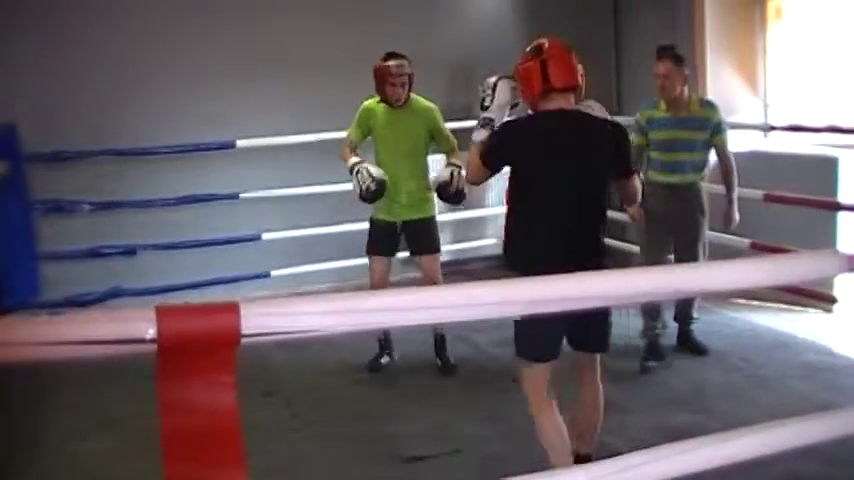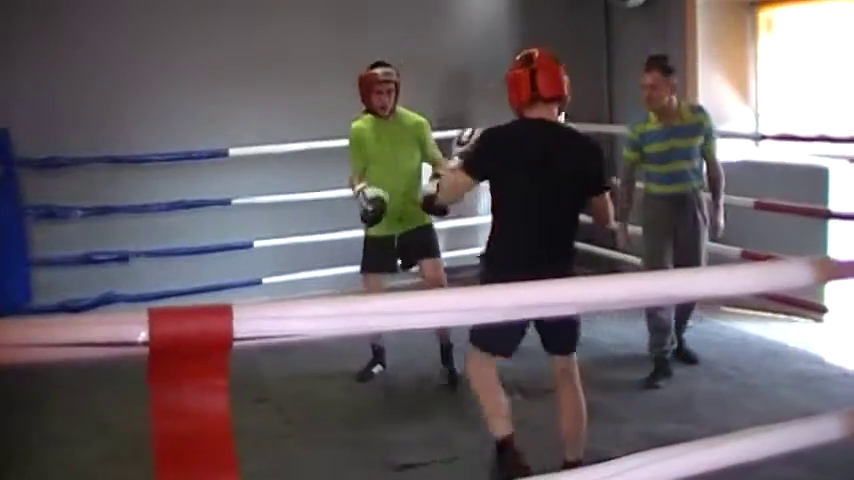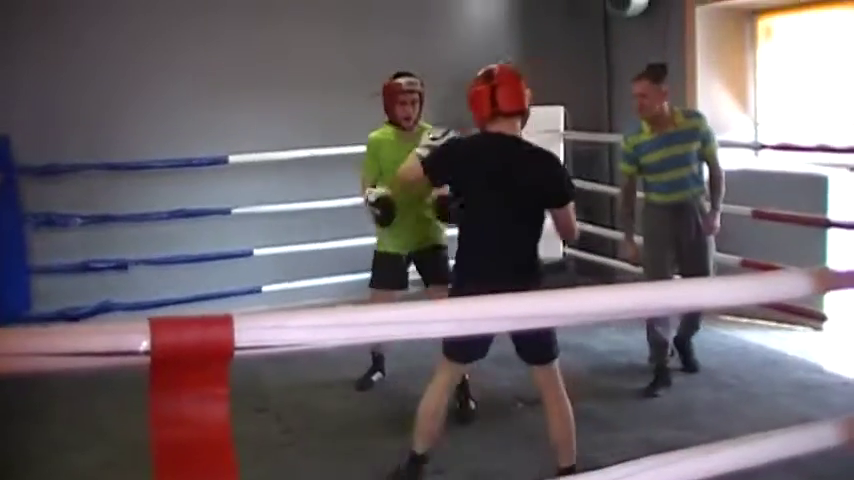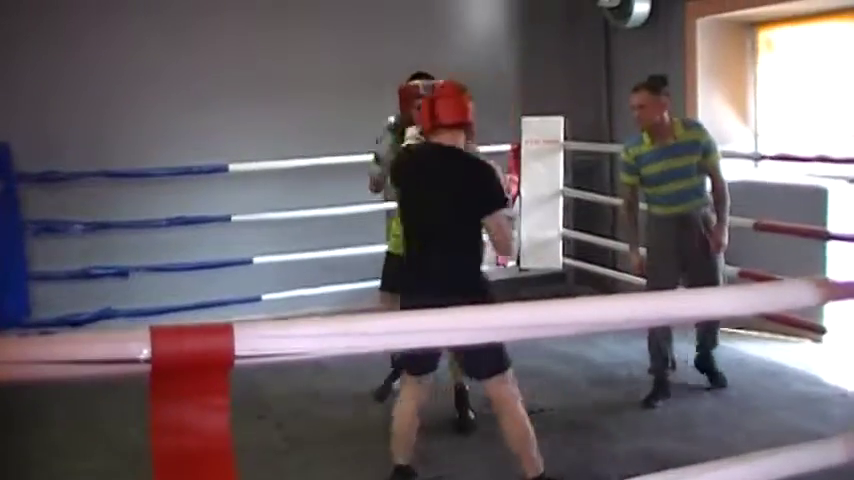
dt=0.2s
person 1, frame 1
left shoulder: (515, 133)
right shoulder: (609, 134)
left elbow: (472, 174)
right elbow: (632, 198)
left wrist: (490, 118)
left hip: (535, 278)
right hip: (589, 276)
left knee: (537, 390)
right knee: (588, 373)
left ankle: (568, 472)
right ankle: (584, 461)
person 1, frame 2
left shoulder: (498, 141)
right shoulder: (585, 149)
left elbow: (446, 195)
right elbow: (605, 219)
left wrist: (466, 159)
left hip: (505, 276)
right hip: (558, 278)
left knee: (481, 365)
right knee: (567, 375)
person 1, frame 3
left shoulder: (458, 152)
right shoulder: (543, 164)
left elbow: (405, 176)
right elbow: (570, 231)
left wrist: (434, 148)
left hip: (472, 288)
right hip: (523, 288)
left knee: (447, 375)
right knee: (550, 383)
person 1, frame 4
left shoulder: (409, 160)
right shoulder: (477, 172)
right elbow: (504, 244)
right wrist: (502, 200)
left hip: (416, 298)
right hip: (465, 298)
left knee: (413, 386)
right knee: (504, 394)
person 2, frame 1
left shoulder: (427, 111)
right shoulder: (369, 112)
left elbow: (451, 147)
right elbow: (347, 147)
left wrist: (453, 171)
right wrist: (358, 167)
left hip: (420, 208)
right hip: (384, 210)
left knee: (433, 278)
right knee: (377, 280)
left ankle: (441, 347)
right ankle: (385, 347)
person 2, frame 2
left shoulder: (417, 124)
right shoulder: (358, 130)
left elbow: (438, 163)
right elbow: (356, 176)
right wrist: (363, 193)
left hip: (415, 221)
right hip: (380, 225)
left knee: (437, 283)
right knee: (372, 293)
left ankle: (447, 355)
right ankle: (378, 356)
person 2, frame 3
right shoulder: (377, 141)
right elbow: (368, 186)
left wrist: (445, 195)
right wrist: (374, 198)
left hip: (429, 237)
right hip: (391, 241)
right knee: (379, 308)
left ankle: (462, 387)
right ankle: (378, 364)
person 2, frame 4
right shoulder: (397, 137)
right elbow: (376, 187)
right wrist: (387, 154)
right hip: (402, 241)
right knee: (390, 311)
left ankle: (461, 396)
right ankle: (398, 368)
person 3, frame 1
left shoulder: (709, 112)
right shoulder: (647, 115)
left elbow: (725, 159)
right elbow: (636, 159)
left wrist: (732, 202)
left hip: (691, 195)
right hip: (656, 194)
left knee: (691, 266)
right knee: (653, 266)
left ankle: (685, 330)
right ankle: (653, 342)
person 3, frame 2
left shoulder: (700, 117)
right shoulder: (639, 130)
left elbow: (714, 166)
right elbow: (628, 176)
left wrist: (718, 209)
right wrist: (622, 221)
left hip: (692, 204)
right hip: (657, 206)
left ankle: (678, 337)
right ankle: (661, 359)
person 3, frame 3
left shoulder: (695, 122)
right shoulder: (633, 141)
left elbow: (715, 169)
right elbow: (627, 190)
left wrist: (716, 211)
right wrist: (628, 239)
left hip: (695, 211)
right hip: (658, 216)
left ankle: (684, 339)
right ankle: (661, 369)
person 3, frame 4
left shoulder: (696, 133)
right shoulder: (633, 151)
left elbow: (718, 181)
right elbow: (630, 202)
left wrist: (722, 225)
right wrist: (633, 249)
left hip: (700, 223)
right hip: (661, 229)
left ankle: (704, 355)
right ankle: (661, 380)
